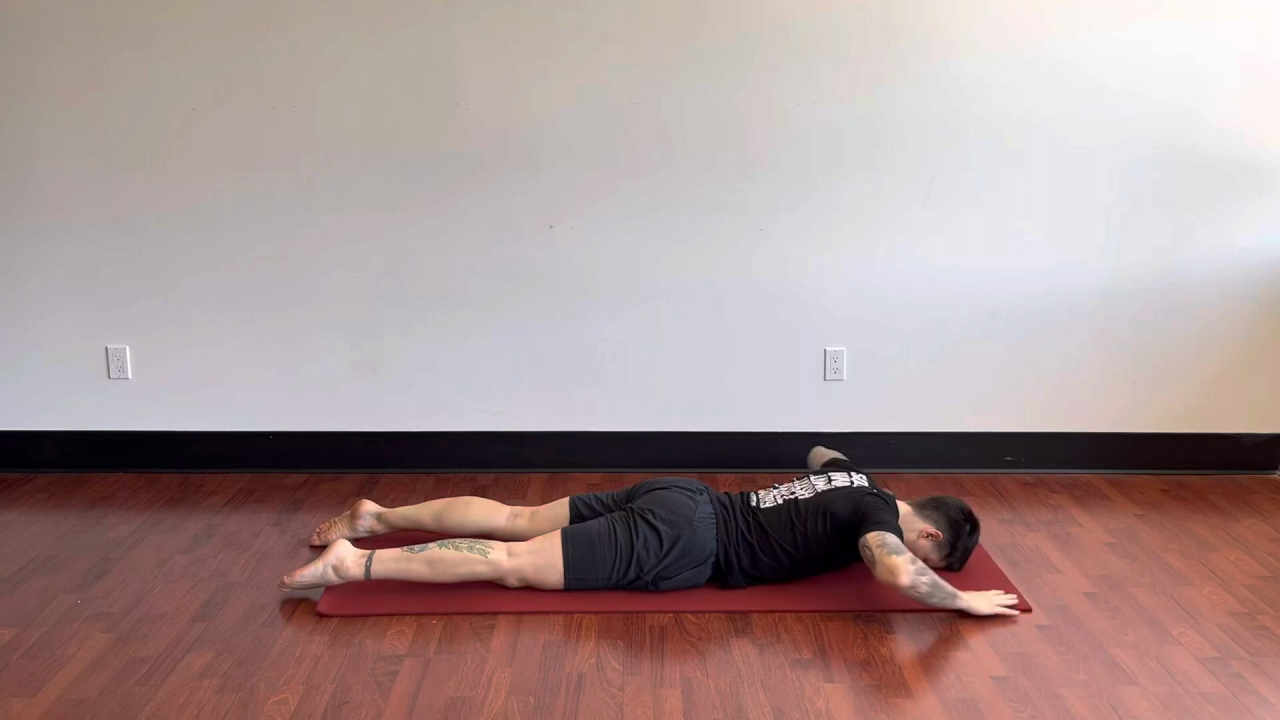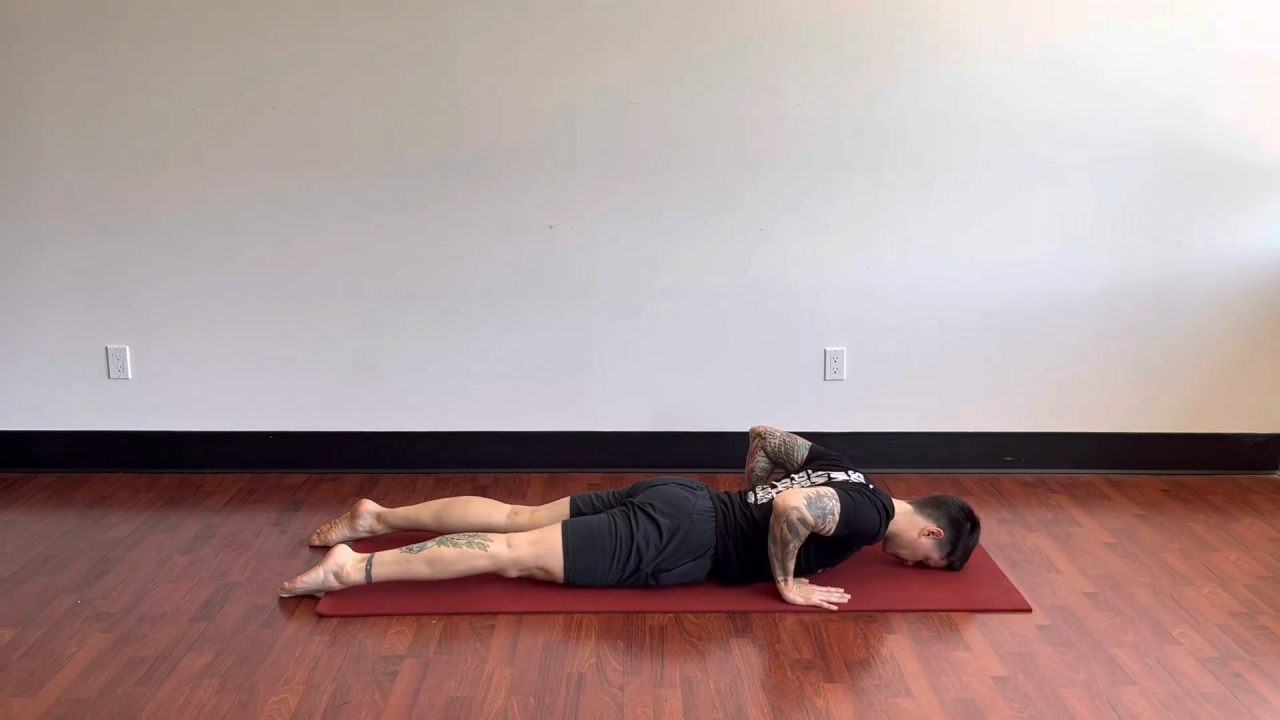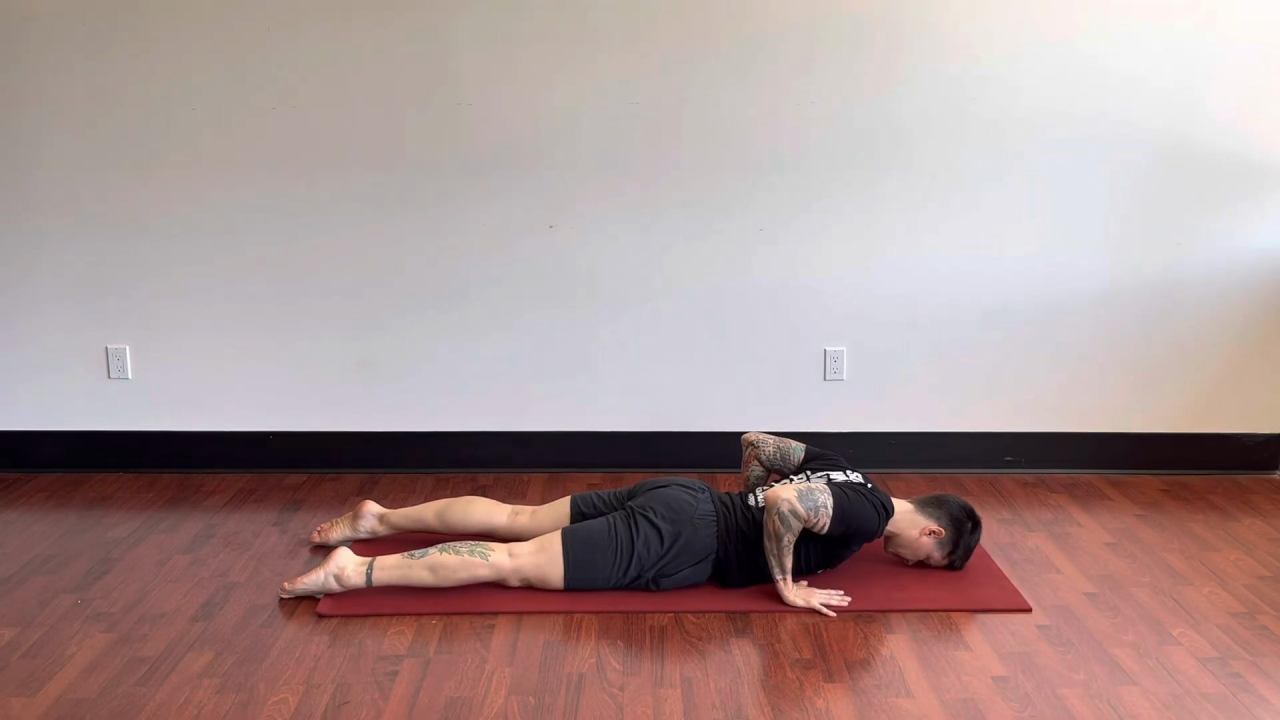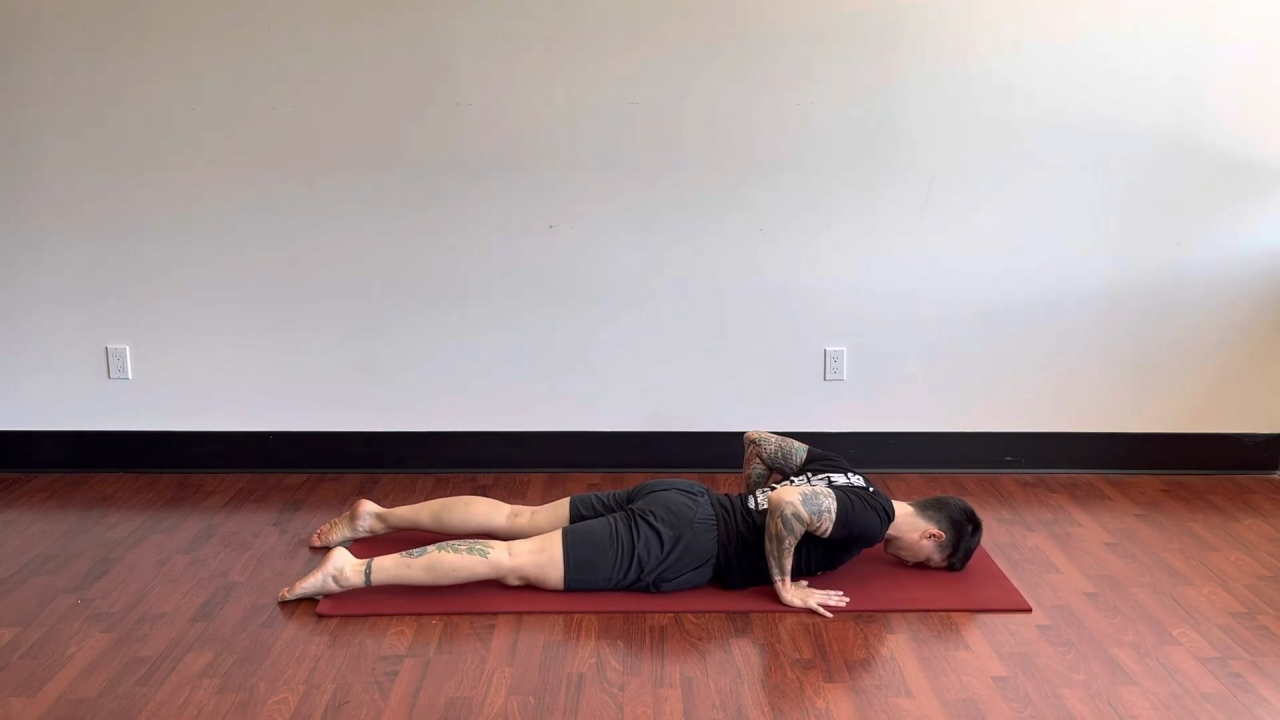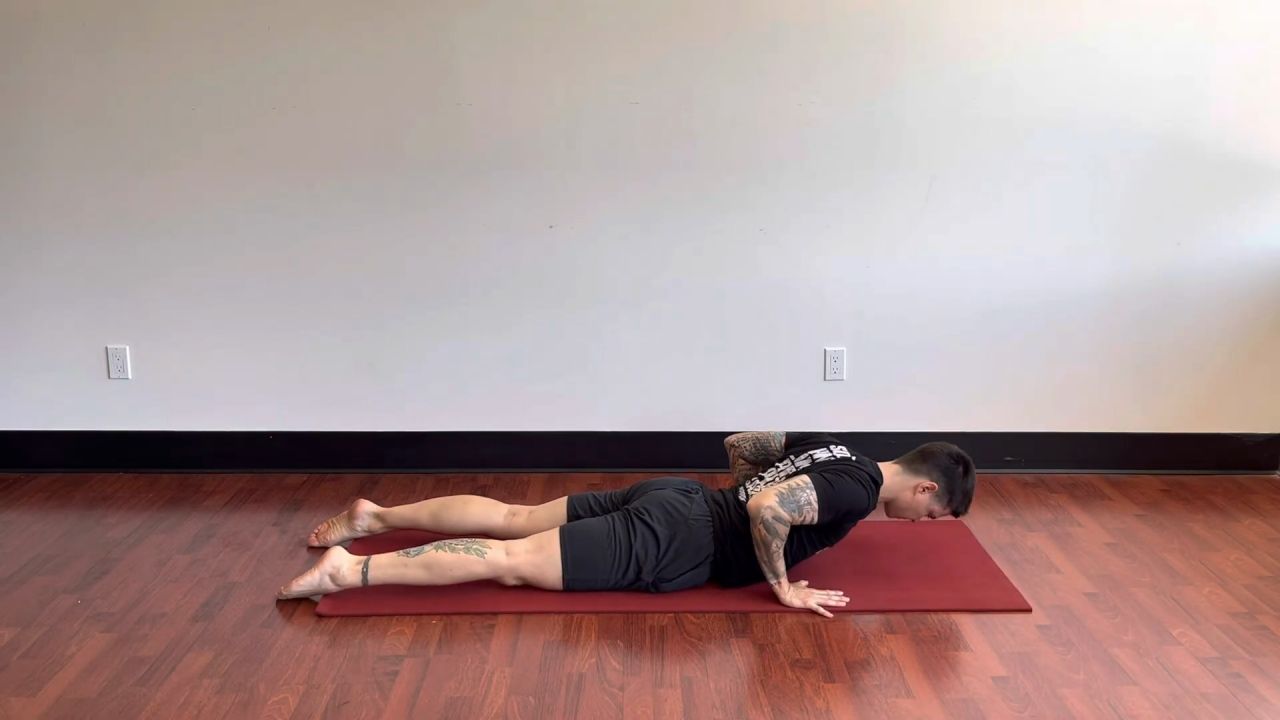
dt=1s
person 1, frame 1
left shoulder: (859, 484)
right shoulder: (880, 511)
left elbow: (819, 451)
right elbow: (899, 574)
right wrist: (969, 601)
left hip: (675, 500)
right hip: (679, 544)
left knee: (514, 521)
right knee: (514, 565)
left ankle: (377, 515)
right ankle: (355, 562)
person 1, frame 2
left shoulder: (845, 473)
right shoulder: (870, 514)
left elbow: (763, 434)
right elbow: (792, 508)
right wrist: (784, 583)
left hip: (674, 500)
right hip: (676, 538)
left knee: (517, 519)
right knee: (517, 556)
left ankle: (377, 516)
right ankle: (354, 568)
person 1, frame 3
left shoulder: (842, 471)
right shoulder: (867, 512)
left elbow: (756, 441)
right elbow: (783, 499)
right wrist: (785, 583)
left hip: (675, 499)
right hip: (676, 541)
left knee: (516, 521)
right knee: (515, 565)
left ankle: (377, 517)
right ankle: (355, 571)
person 1, frame 4
left shoulder: (843, 473)
right shoulder: (870, 517)
left elbow: (758, 439)
right elbow: (789, 503)
right wrist: (783, 584)
left hip: (676, 499)
right hip: (675, 544)
left knee: (517, 518)
right knee: (516, 563)
left ankle: (376, 515)
right ankle: (353, 570)
person 1, frame 5
left shoulder: (833, 451)
right shoulder: (856, 489)
left elbow: (739, 441)
right elbow: (766, 507)
right wrist: (782, 587)
left hip: (671, 499)
right hip: (671, 544)
left knee: (513, 519)
right knee: (511, 563)
left ankle: (373, 515)
right ankle: (351, 569)
